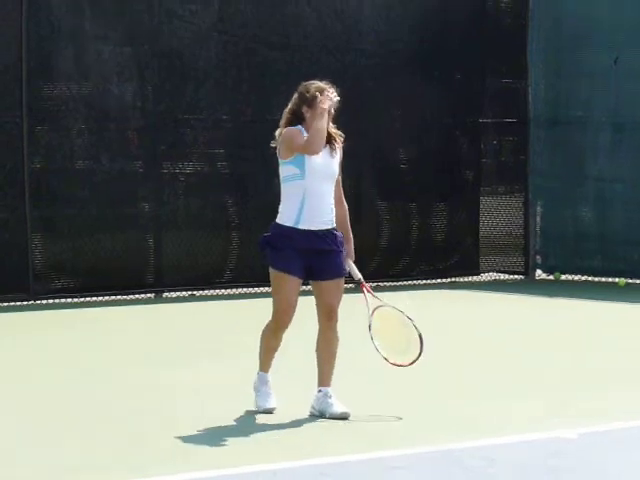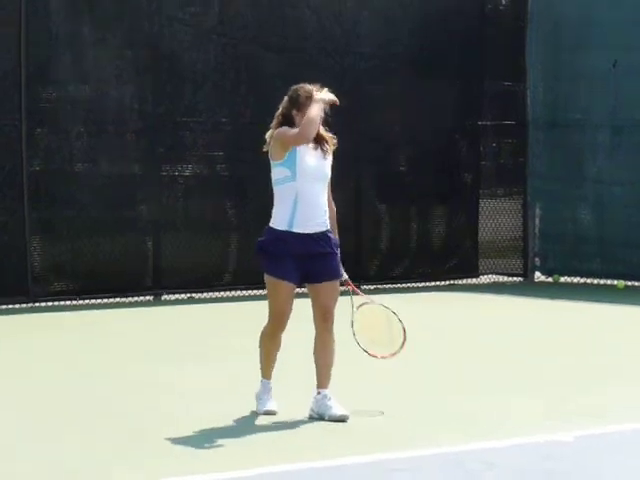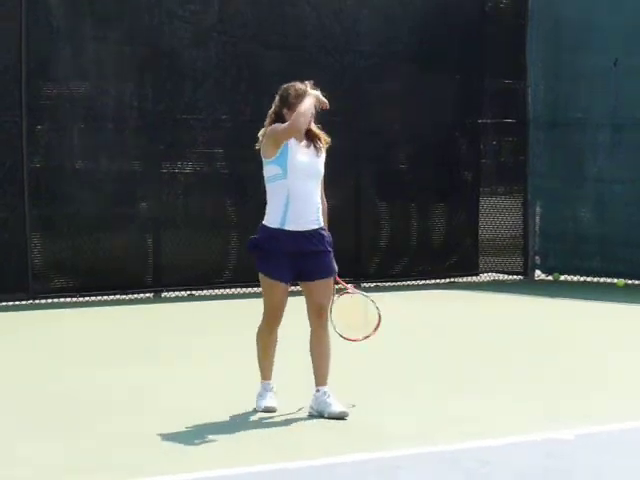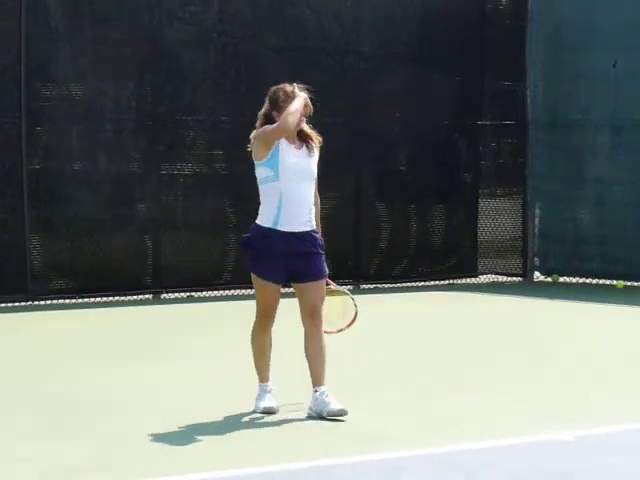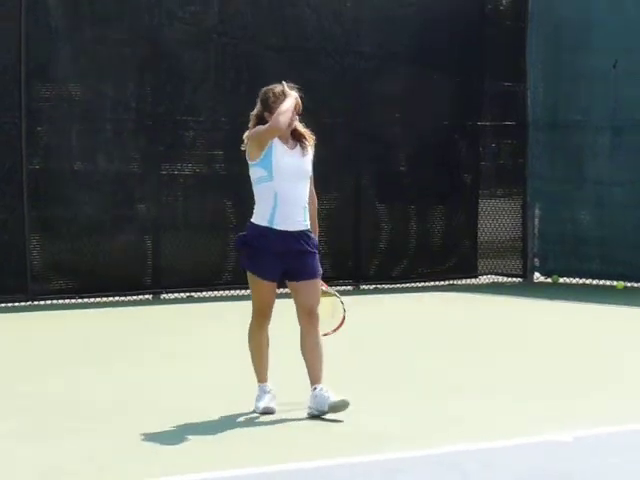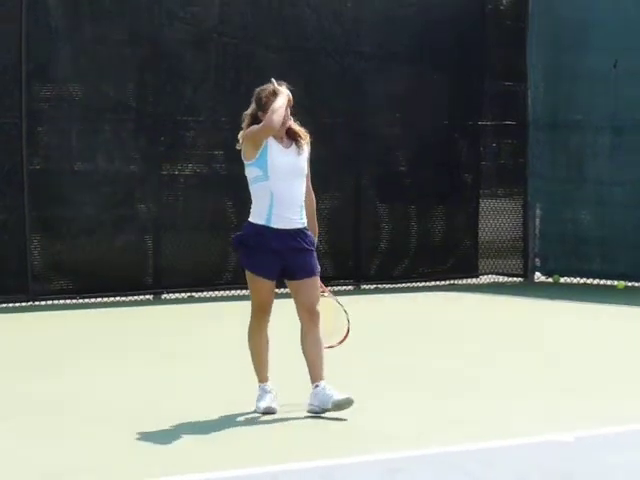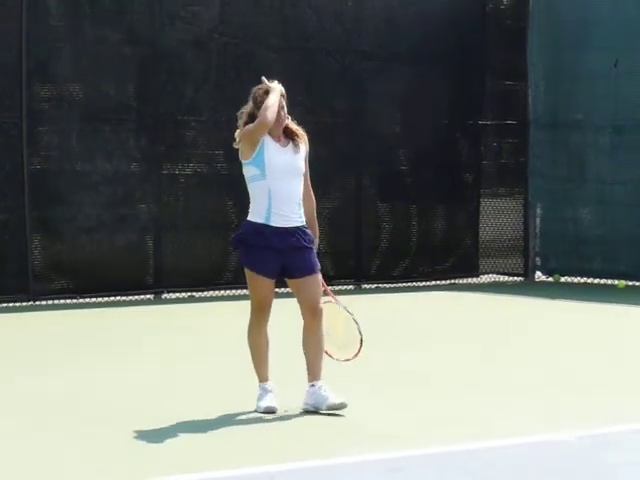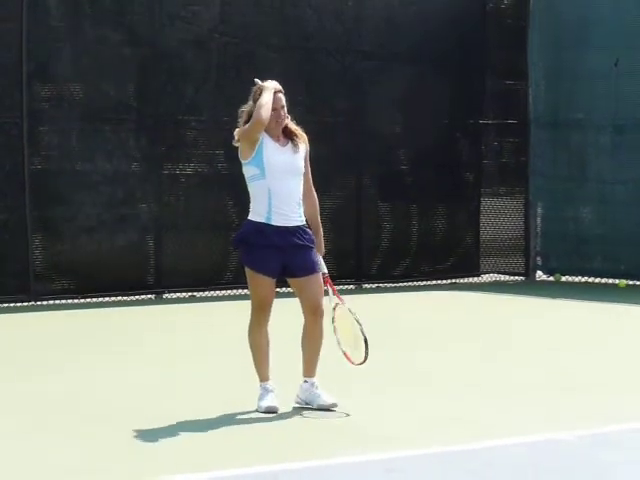
dt=0.1s
person 1, frame 1
left shoulder: (335, 144)
right shoulder: (289, 136)
right elbow: (311, 145)
left wrist: (348, 239)
right wrist: (325, 102)
left hip: (327, 238)
right hip: (290, 237)
left knee: (329, 318)
right knee: (282, 318)
left ankle: (324, 395)
right ankle: (263, 379)
person 1, frame 2
left shoulder: (326, 146)
right shoulder: (280, 138)
right elbow: (305, 135)
left wrist: (335, 238)
right wrist: (317, 100)
left hip: (321, 241)
right hip: (284, 241)
left knee: (326, 320)
right knee: (277, 321)
left ankle: (322, 397)
right ankle: (266, 386)
person 1, frame 3
left shoulder: (319, 143)
right shoulder: (273, 136)
right elbow: (296, 126)
left wrist: (325, 235)
right wrist: (311, 96)
left hip: (314, 239)
right hip: (278, 238)
left knee: (320, 316)
right knee: (272, 318)
left ankle: (322, 395)
right ankle: (266, 387)
person 1, frame 4
left shoulder: (312, 144)
right shoulder: (264, 138)
right elbow: (287, 127)
left wrist: (317, 235)
right wrist: (298, 97)
left hip: (306, 240)
right hip: (270, 239)
left knee: (314, 318)
right knee: (265, 317)
left ankle: (320, 395)
right ankle: (264, 389)
person 1, frame 5
left shoulder: (306, 143)
right shoulder: (257, 139)
right elbow: (279, 126)
left wrist: (315, 236)
right wrist: (290, 96)
left hip: (301, 239)
right hip: (265, 238)
left knee: (310, 316)
right knee: (262, 316)
left ankle: (318, 394)
right ankle: (264, 390)
person 1, frame 6
left shoulder: (302, 141)
right shoulder: (252, 139)
right elbow: (273, 125)
left wrist: (313, 235)
right wrist: (281, 94)
left hip: (298, 237)
right hip: (263, 237)
left knee: (311, 314)
right knee: (261, 315)
left ankle: (320, 391)
right ankle: (265, 390)
person 1, frame 7
left shoulder: (300, 141)
right shoulder: (250, 139)
right elbow: (265, 122)
left wrist: (313, 233)
right wrist: (272, 90)
left hip: (297, 236)
right hip: (262, 236)
left knee: (313, 312)
right knee: (261, 313)
left ankle: (316, 390)
right ankle: (265, 389)
person 1, frame 8
left shoulder: (299, 140)
right shoulder: (249, 139)
right elbow: (260, 121)
left wrist: (318, 234)
right wrist: (267, 89)
left hip: (298, 235)
right hip: (262, 235)
left knee: (316, 310)
right knee: (261, 313)
left ankle: (309, 386)
right ankle: (266, 389)
